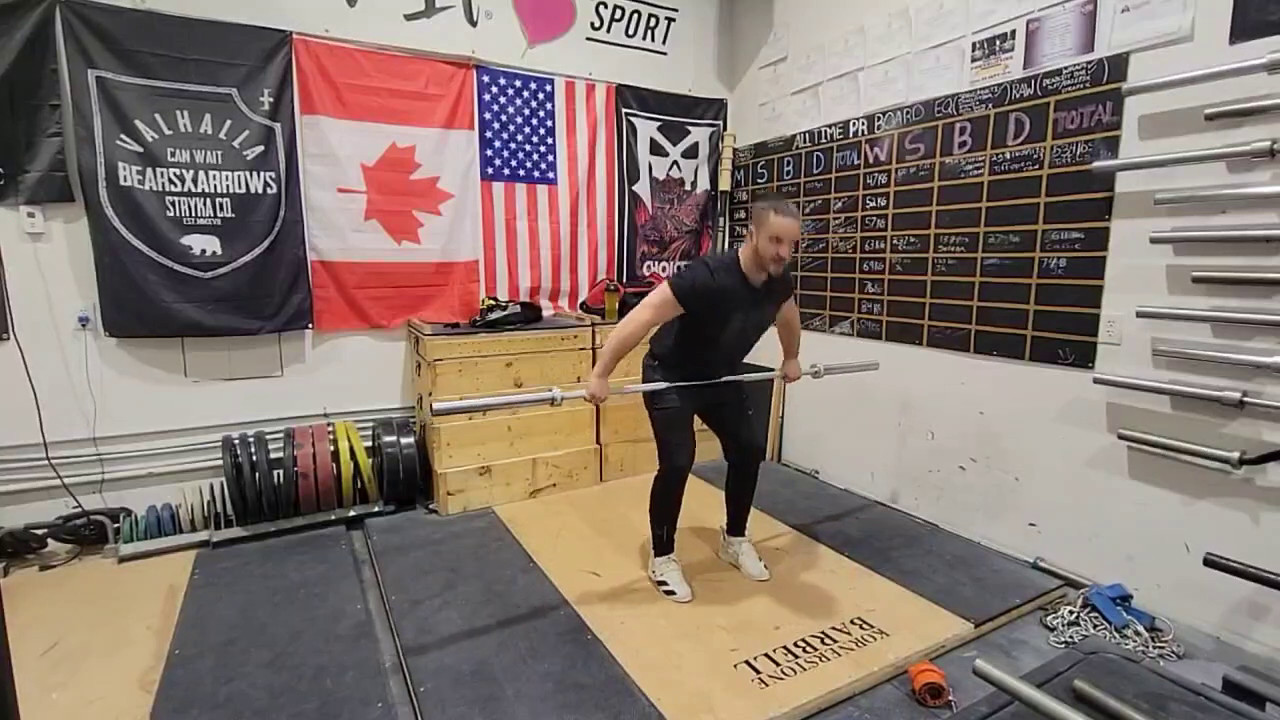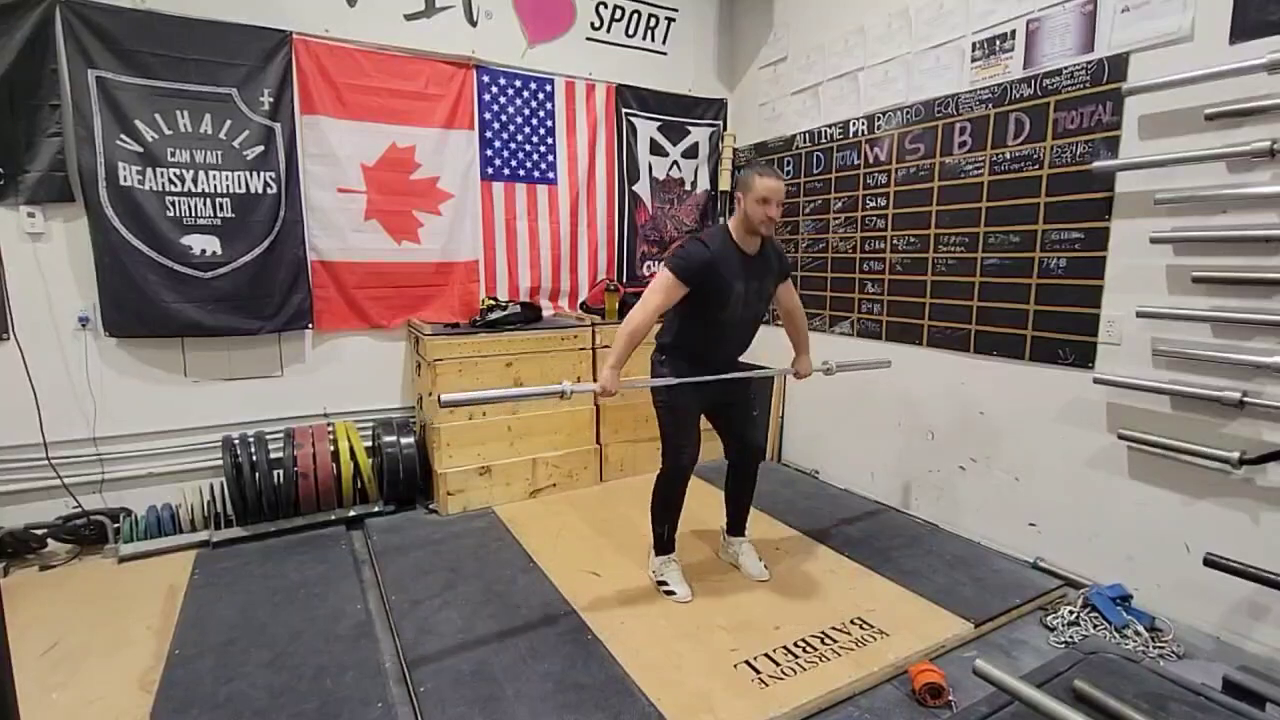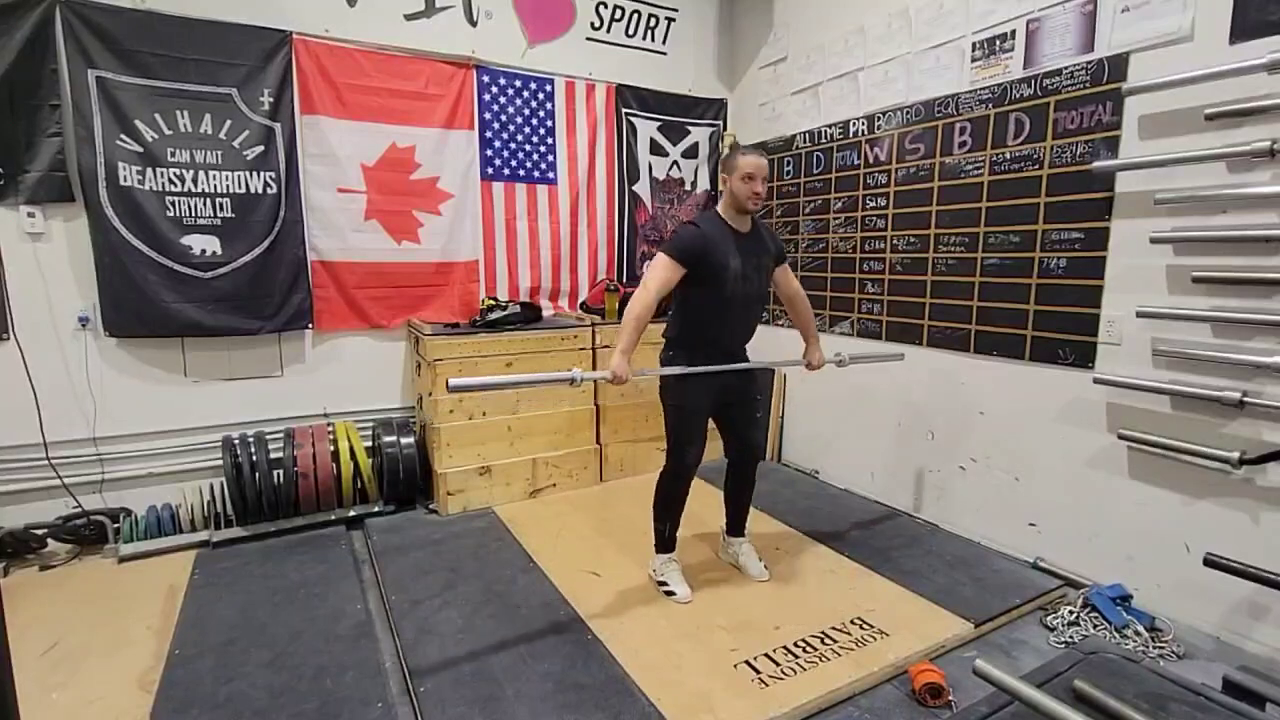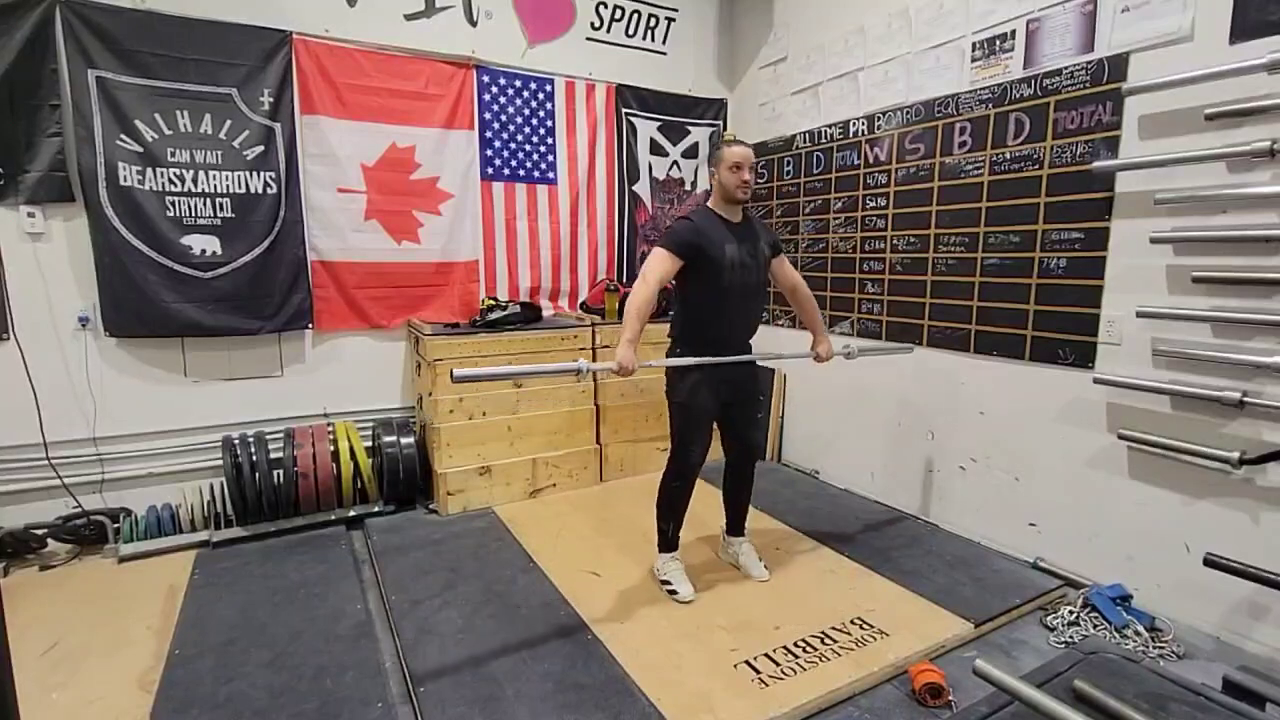
dt=0.1s
person 1, frame 1
left shoulder: (779, 277)
right shoulder: (706, 278)
left elbow: (789, 318)
right elbow: (639, 320)
left wrist: (791, 359)
right wrist: (600, 376)
left hip: (719, 377)
right hip: (671, 376)
left knee: (749, 451)
right knee: (677, 462)
left ankle: (735, 540)
right ankle: (662, 558)
person 1, frame 2
left shoulder: (775, 257)
right shoulder: (703, 253)
left elbow: (791, 306)
right elbow: (648, 307)
left wrist: (803, 354)
right wrist: (612, 368)
left hip: (727, 373)
right hip: (679, 372)
left knee: (749, 452)
right knee: (681, 462)
left ankle: (734, 540)
right ankle: (663, 558)
person 1, frame 3
left shoulder: (767, 241)
right shoulder: (696, 236)
left elbow: (792, 294)
right elbow: (650, 291)
left wrist: (812, 344)
right wrist: (622, 353)
left hip: (734, 364)
right hip: (687, 367)
left knee: (748, 453)
right knee: (683, 460)
left ankle: (734, 540)
right ankle: (664, 557)
person 1, frame 4
left shoulder: (760, 233)
right shoulder: (692, 229)
left elbow: (794, 286)
right elbow: (649, 282)
left wrist: (820, 337)
right wrist: (628, 344)
left hip: (741, 363)
right hip: (695, 367)
left knee: (746, 453)
right knee: (687, 460)
left ankle: (734, 540)
right ankle: (667, 557)
